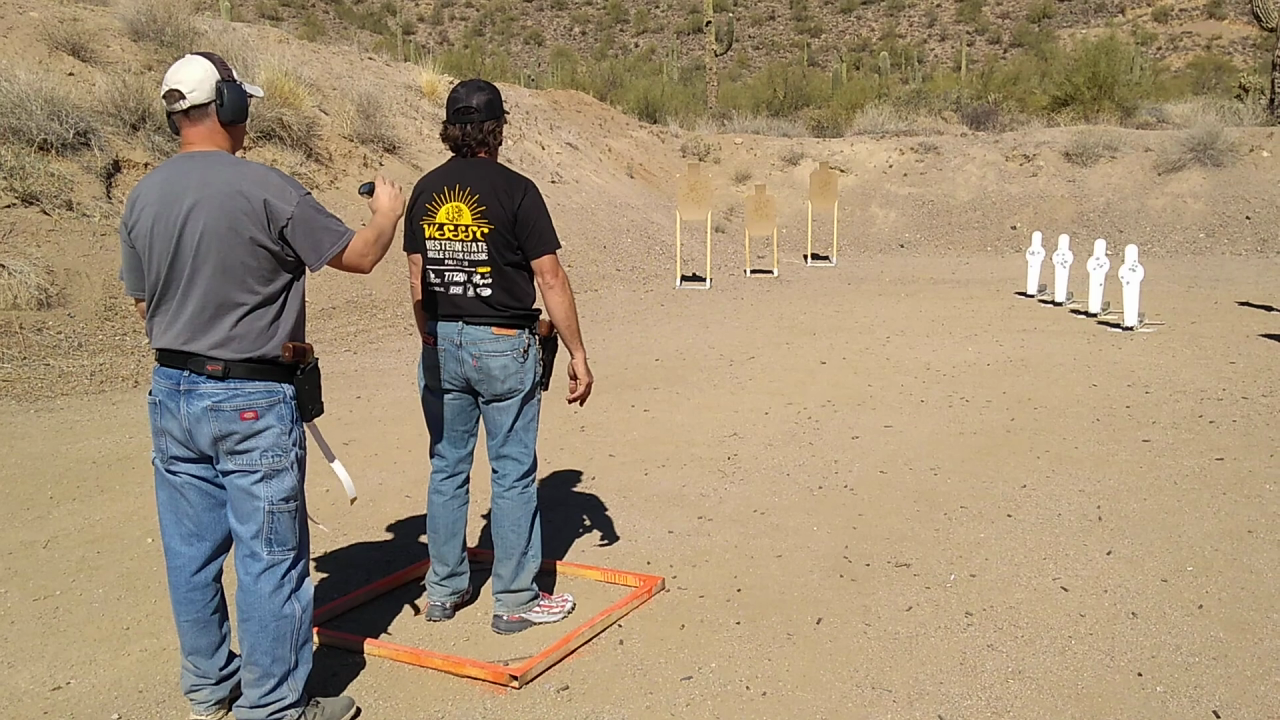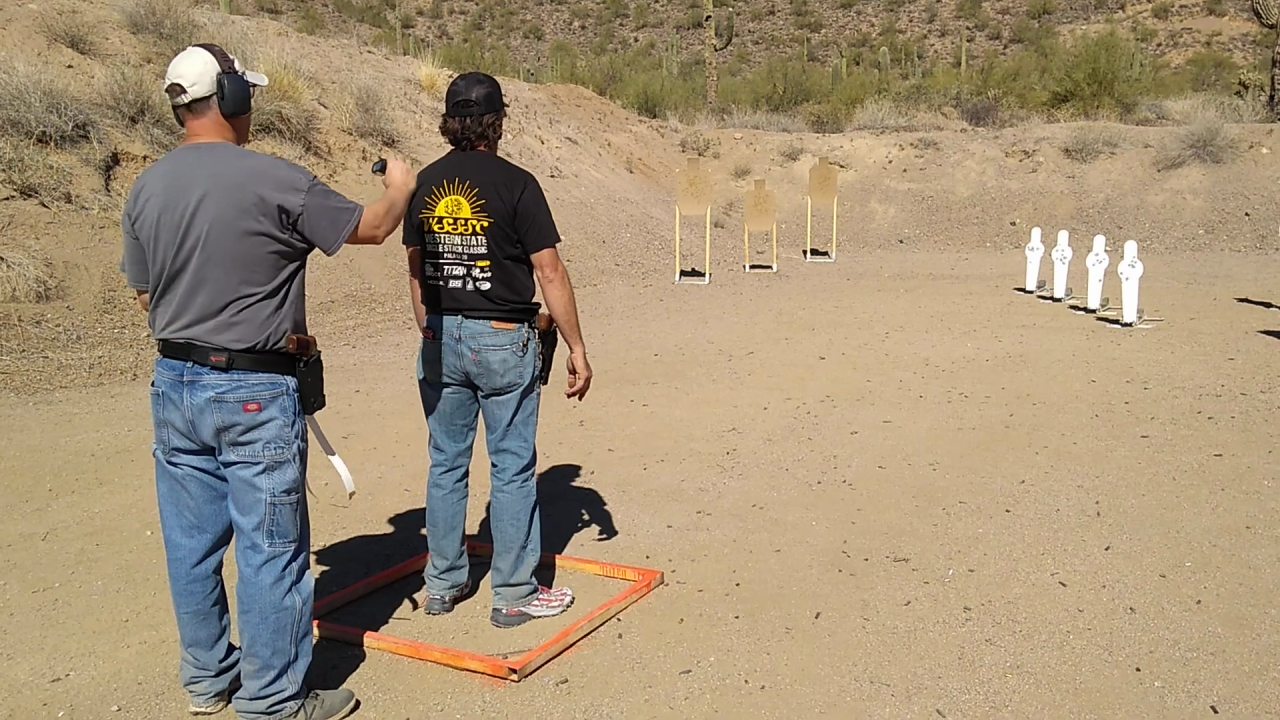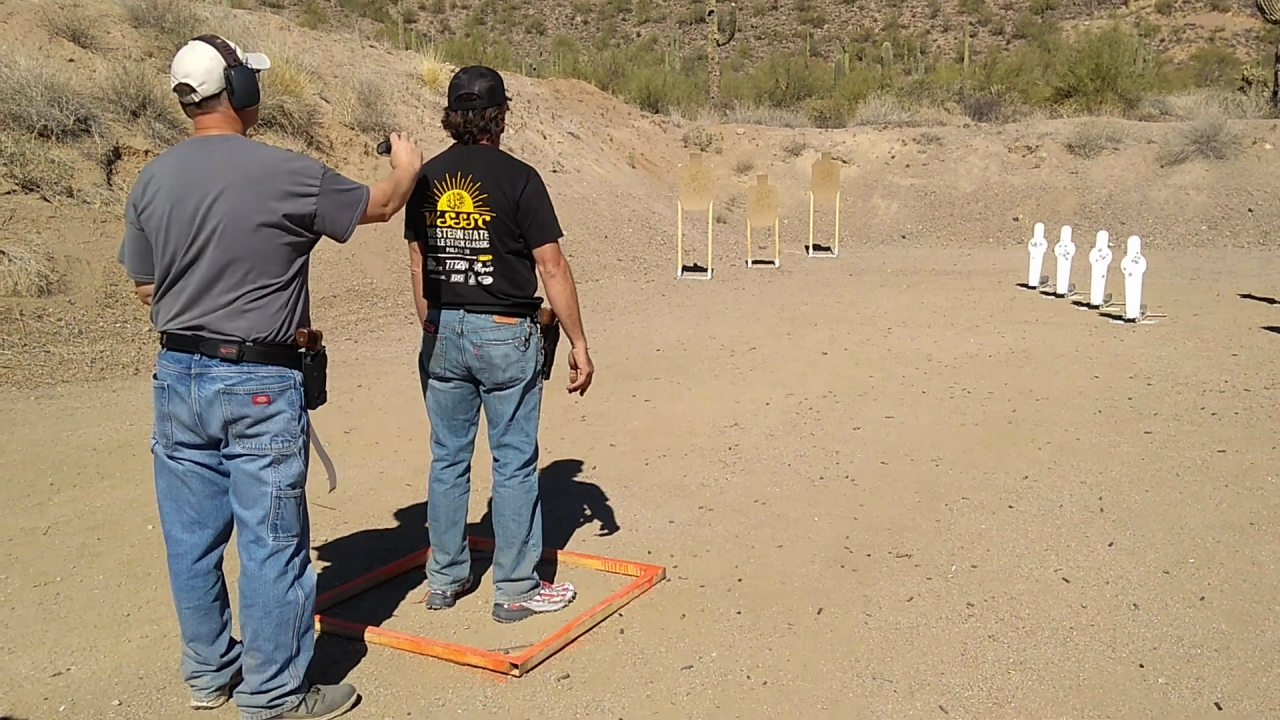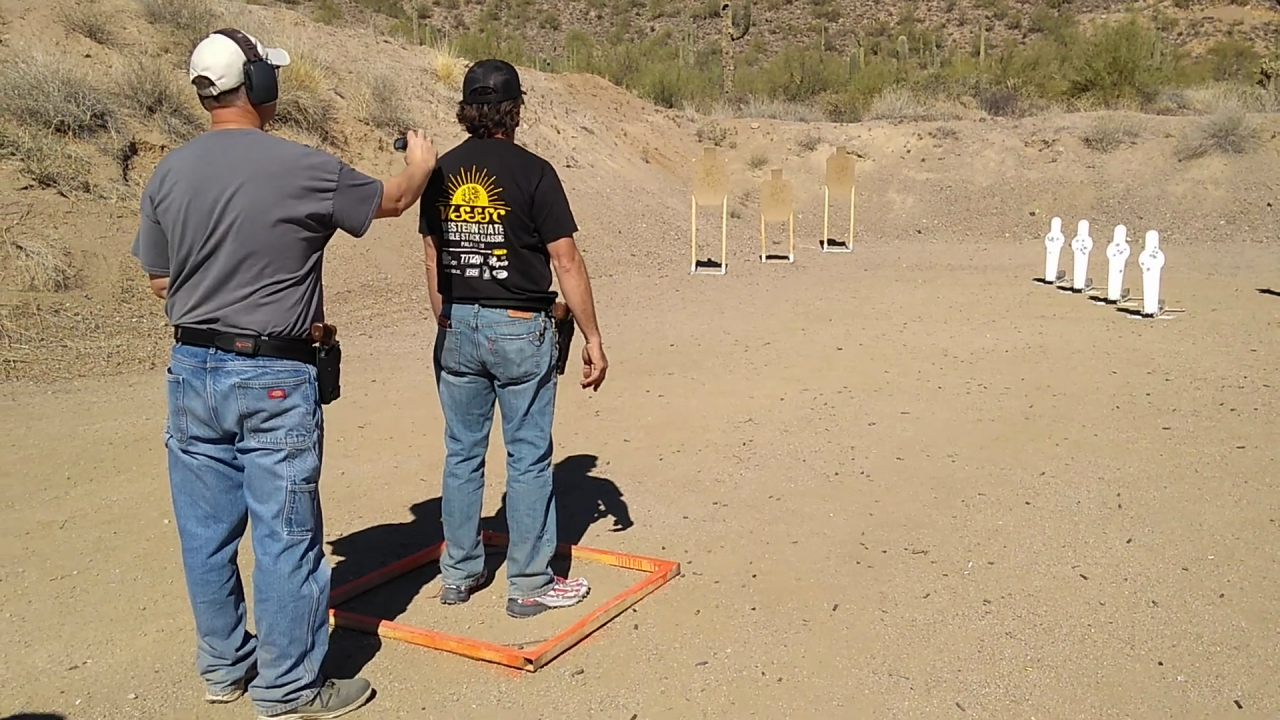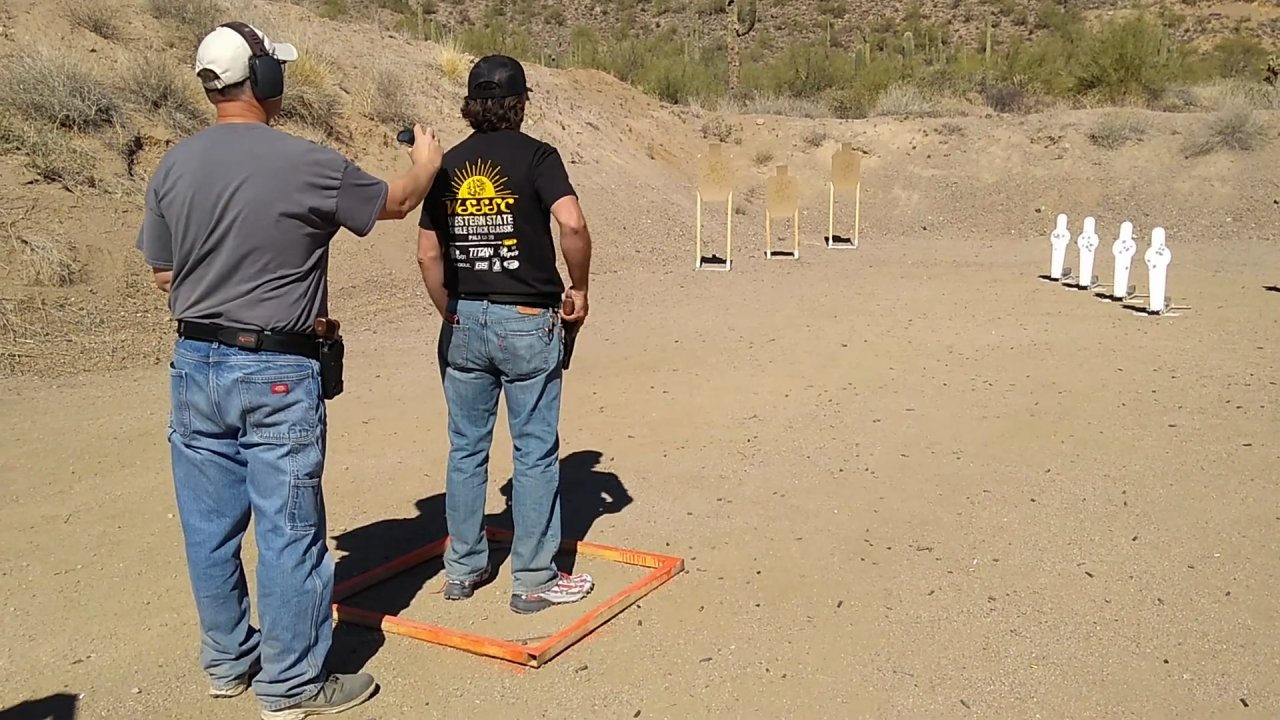
dt=0.5s
person 1, frame 1
left shoulder: (142, 196)
right shoulder: (265, 189)
left elbow: (144, 302)
right elbow: (360, 256)
right wrist: (389, 212)
left hip: (172, 392)
right hip: (252, 401)
left knee: (191, 550)
right knee: (270, 556)
person 1, frame 2
left shoulder: (145, 187)
right shoulder: (273, 181)
left elbow: (145, 295)
right elbow: (372, 227)
right wrist: (399, 189)
left hip: (173, 383)
right hip: (253, 392)
left knee: (191, 540)
right knee: (269, 548)
person 1, frame 3
left shoulder: (150, 180)
right shoulder: (287, 174)
left elbow: (146, 288)
right elbow: (378, 206)
right wrist: (407, 168)
left hip: (177, 376)
right hip: (259, 384)
left knee: (192, 536)
right knee: (271, 542)
person 1, frame 4
left shoulder: (167, 173)
right shoulder: (303, 169)
left elbow: (161, 281)
right elbow: (391, 200)
right wrist: (421, 164)
left hip: (193, 371)
right hip: (274, 379)
left knee: (207, 530)
right knee: (285, 534)
person 1, frame 5
left shoulder: (172, 165)
right shoulder: (307, 164)
left elbow: (163, 273)
right elbow: (396, 203)
right wrist: (426, 162)
left hip: (195, 364)
right hip: (277, 373)
left knee: (210, 524)
right knee: (288, 530)
left ankle: (227, 660)
person 2, frame 1
left shoulder: (426, 191)
right shoulder: (515, 190)
left elbow: (417, 276)
right elbow: (551, 279)
right wrist: (578, 354)
left hip: (442, 343)
right hip: (504, 344)
left knee: (446, 469)
right knee: (513, 474)
left ankle: (443, 589)
right ankle: (515, 600)
person 2, frame 2
left shoulder: (424, 184)
right shoulder: (515, 184)
left elbow: (416, 268)
right elbow: (550, 273)
right wrist: (577, 349)
left hip: (442, 338)
right hip: (503, 338)
left knee: (446, 463)
right knee: (512, 468)
left ankle: (443, 583)
right ankle: (515, 594)
person 2, frame 3
left shoulder: (426, 177)
right shoulder: (517, 178)
left elbow: (418, 263)
right elbow: (552, 267)
right wrist: (578, 343)
left hip: (443, 332)
right hip: (505, 333)
left knee: (448, 458)
right knee: (514, 463)
left ankle: (444, 577)
right ankle: (516, 589)
person 2, frame 4
left shoulder: (441, 172)
right shoulder: (532, 171)
left elbow: (433, 259)
right elbow: (566, 262)
right wrist: (592, 338)
left hip: (459, 326)
right hip: (519, 327)
left knee: (462, 453)
right knee: (528, 457)
left ankle: (459, 572)
right ankle: (530, 584)
person 2, frame 5
left shoulder: (447, 164)
right shoulder: (535, 157)
left elbow: (428, 253)
right elbow: (571, 222)
right wrist: (579, 283)
left hip: (463, 320)
right hip: (527, 323)
left knee: (466, 448)
right knee: (534, 454)
left ankle: (463, 568)
right ankle: (533, 581)
